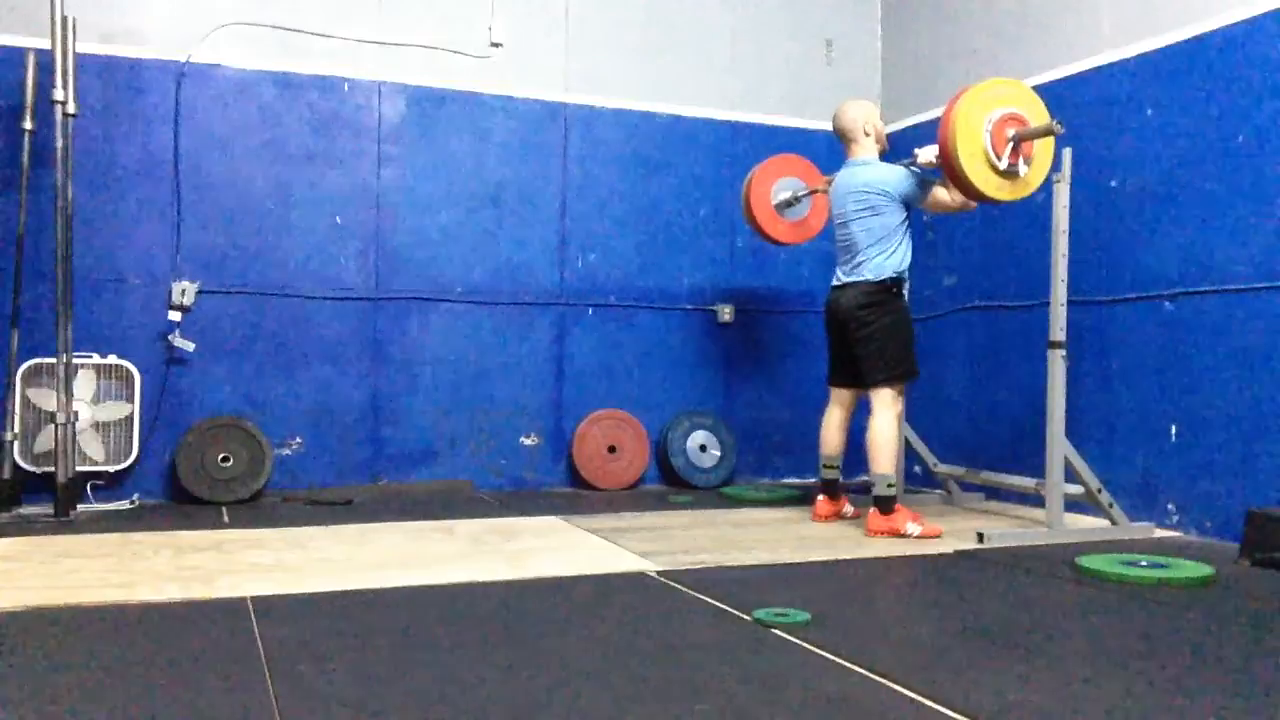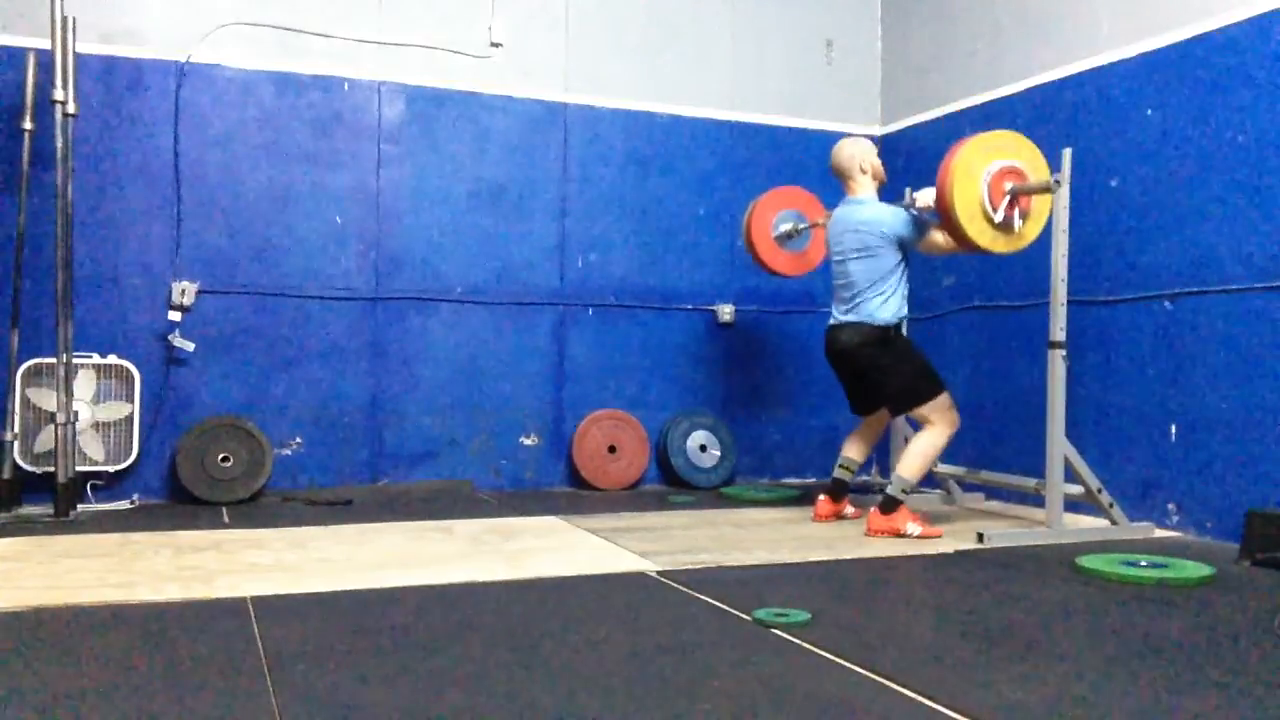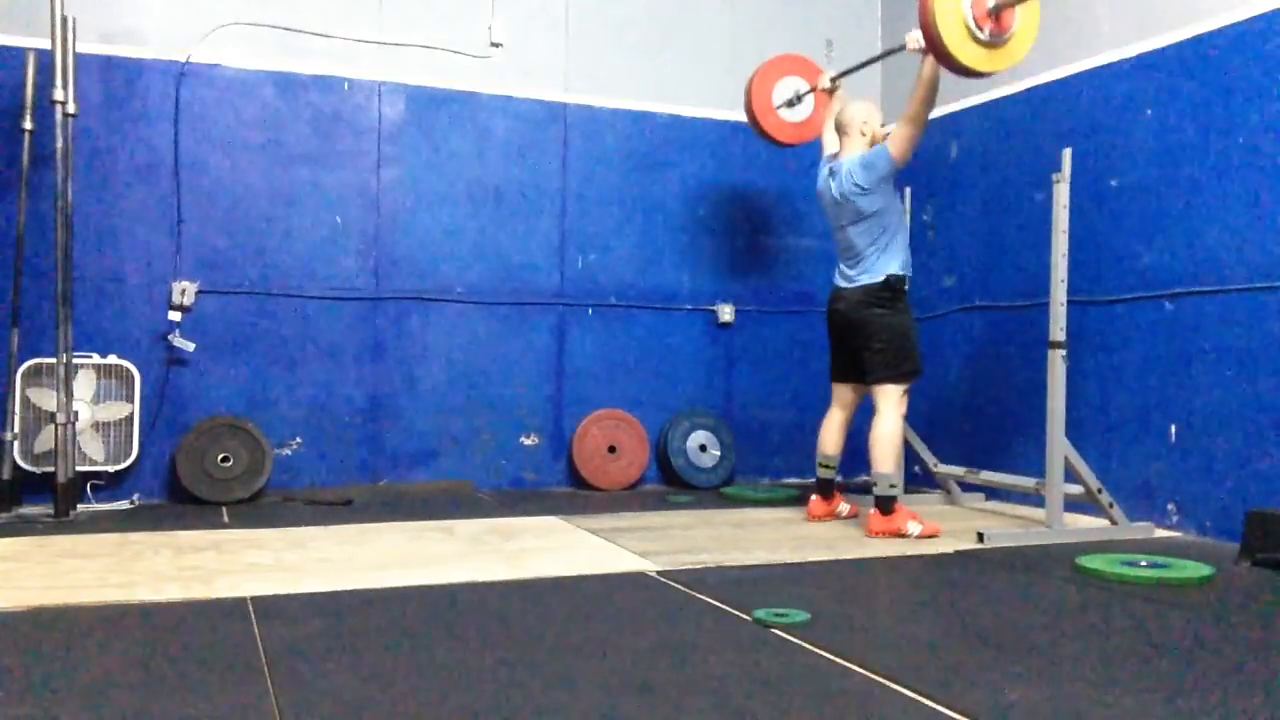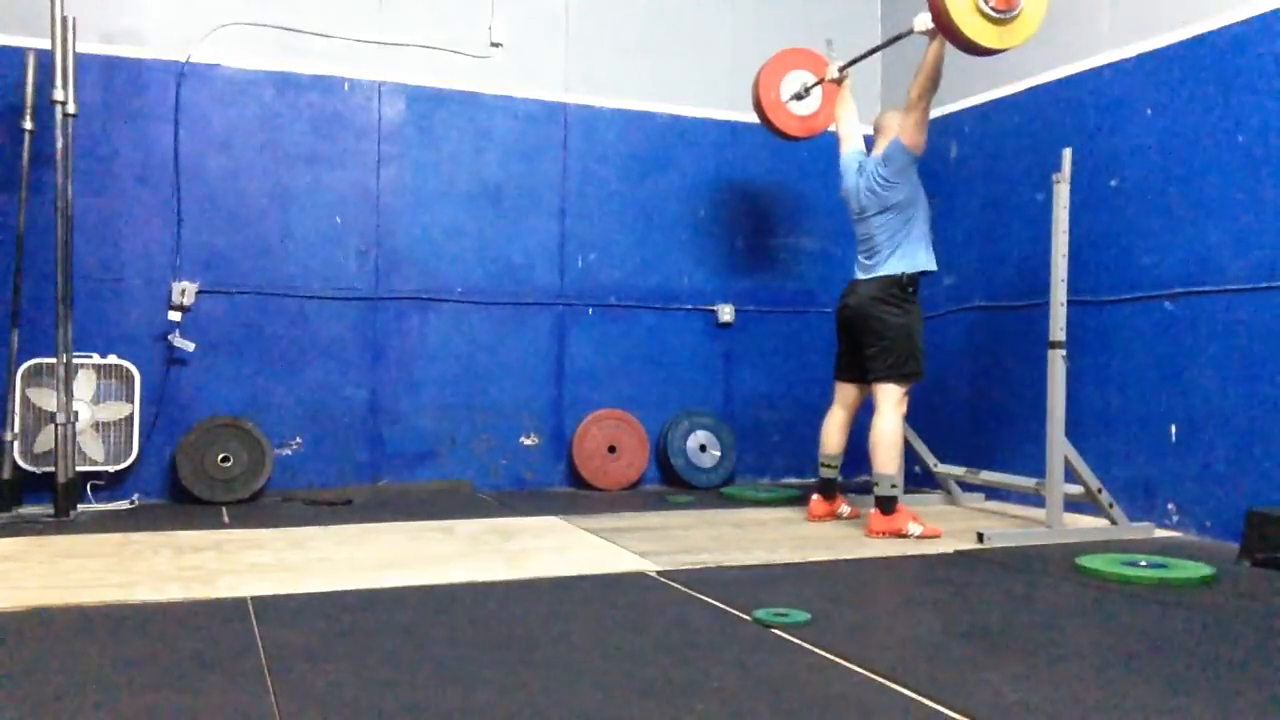
dt=0.7s
person 1, frame 1
left shoulder: (839, 183)
right shoulder: (891, 176)
right elbow: (961, 201)
left hip: (842, 297)
right hip: (876, 298)
left knee: (841, 402)
right knee: (887, 402)
left ankle: (829, 497)
right ankle: (886, 511)
person 1, frame 2
left shoulder: (837, 220)
right shoulder: (888, 217)
right elbow: (951, 243)
right wrist: (935, 207)
left hip: (840, 338)
right hip: (875, 336)
left knee: (874, 420)
right knee: (942, 419)
left ankle: (832, 498)
right ankle: (889, 511)
person 1, frame 3
left shoulder: (827, 172)
right shoulder: (869, 168)
left elbow: (832, 130)
right elbow: (917, 116)
left wrist: (829, 94)
right wrist: (931, 55)
left hip: (844, 300)
right hip: (879, 300)
left knee: (842, 403)
right knee: (891, 402)
left ankle: (823, 498)
right ankle: (886, 513)
person 1, frame 4
left shoulder: (854, 169)
right shoulder: (895, 164)
left elbow: (847, 125)
right elbow: (919, 100)
left wrist: (840, 85)
right wrist: (937, 38)
left hip: (858, 296)
right hip: (889, 297)
left knee: (845, 401)
right knee: (892, 401)
left ankle: (825, 497)
right ankle: (887, 513)
